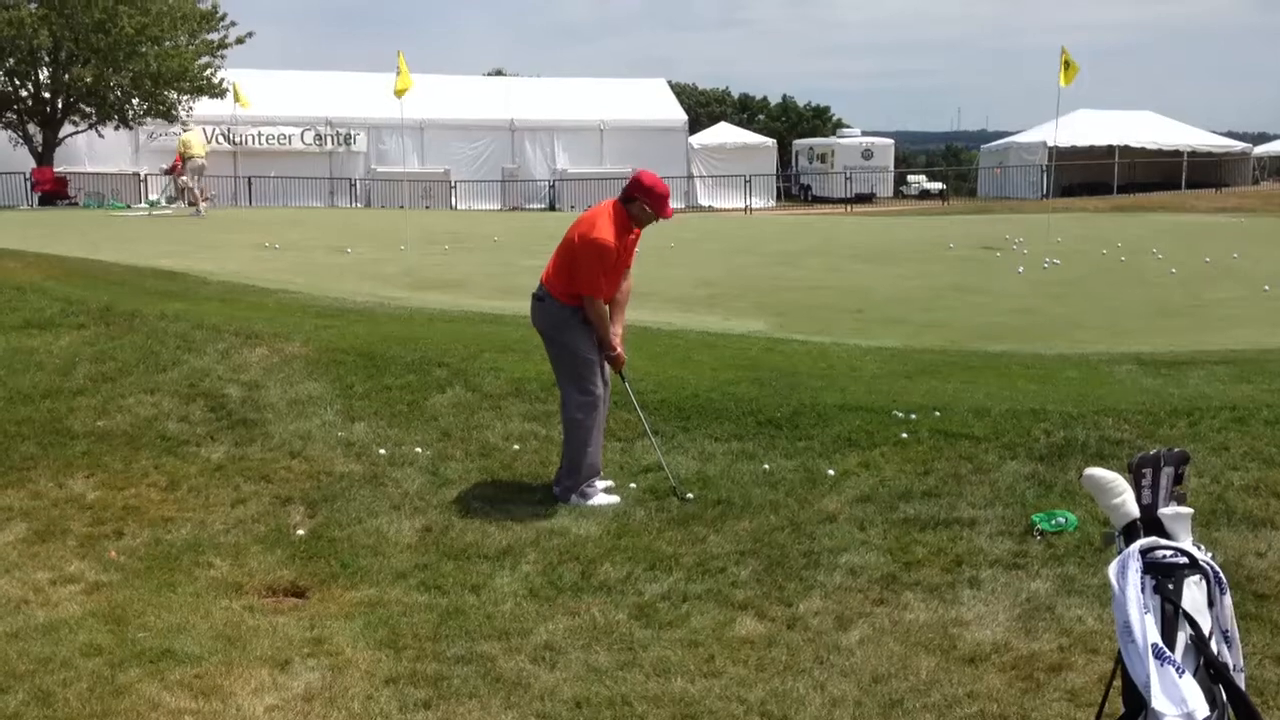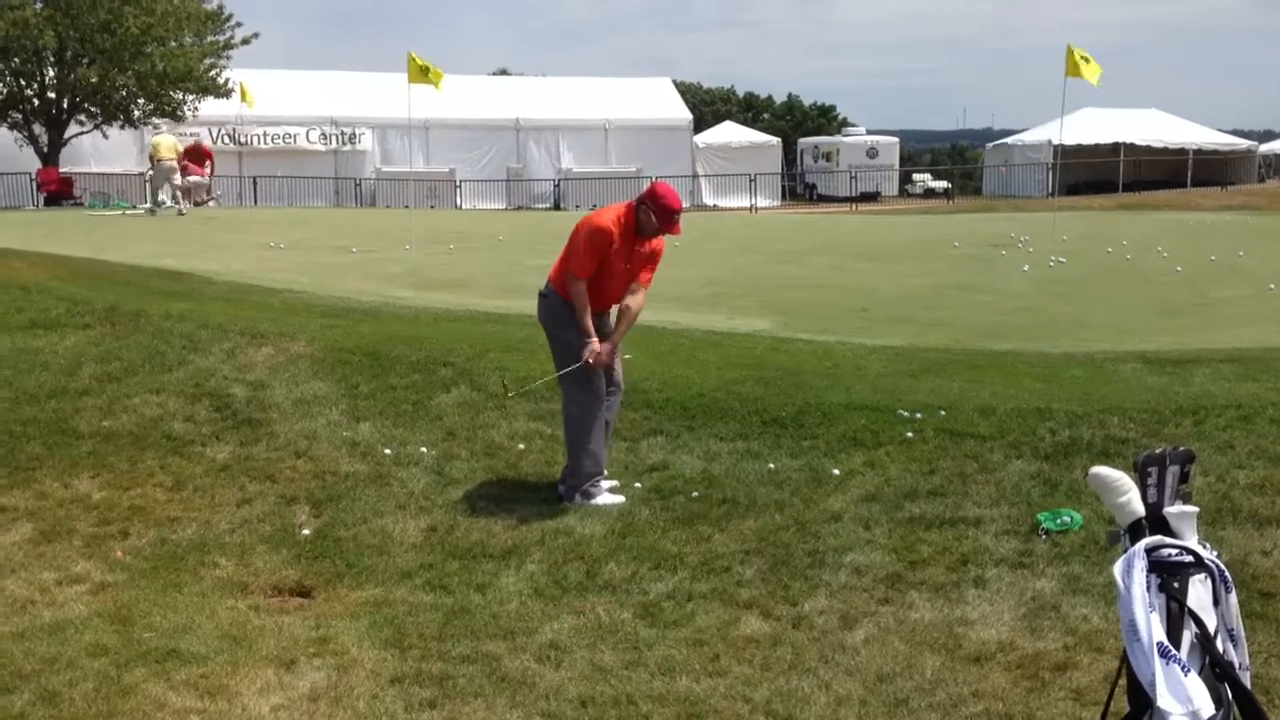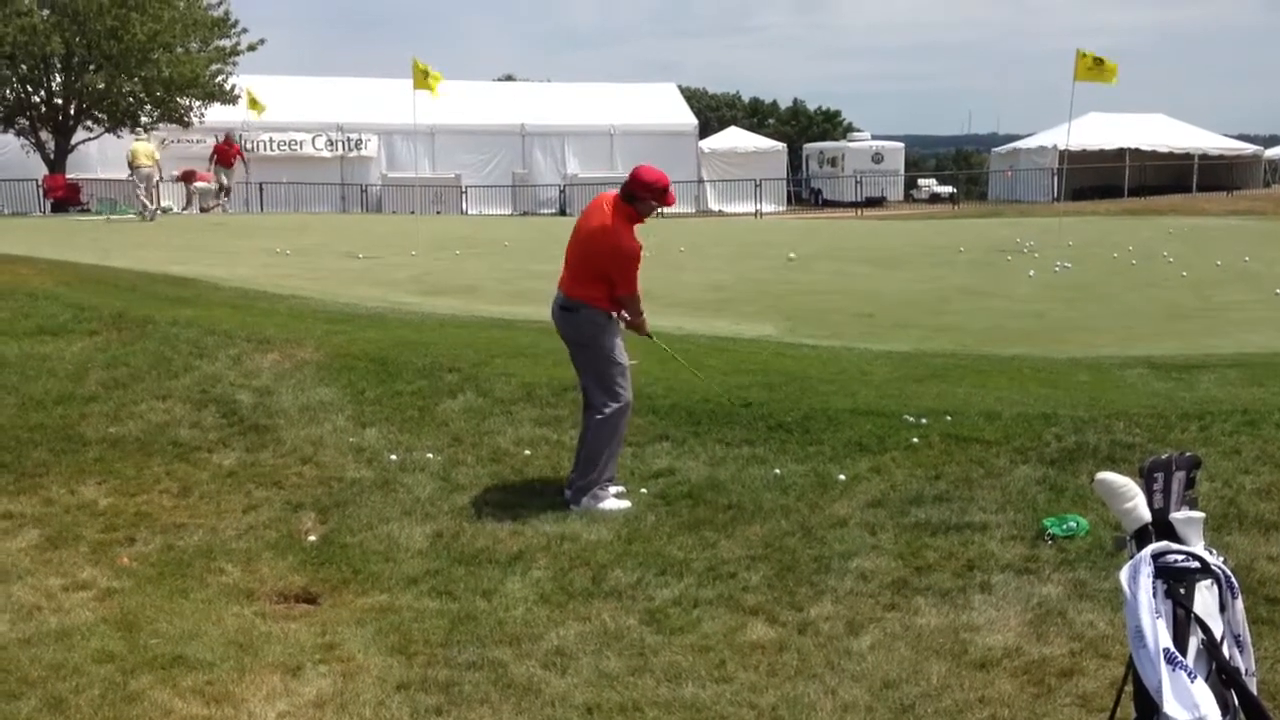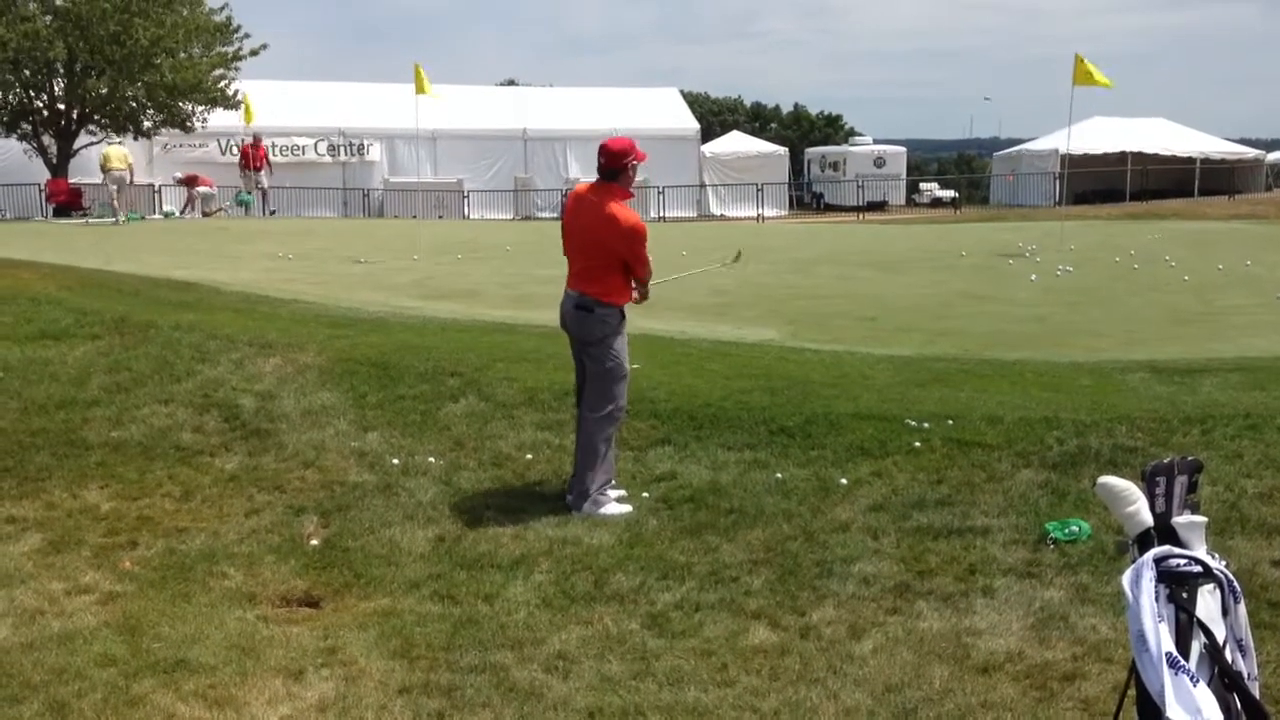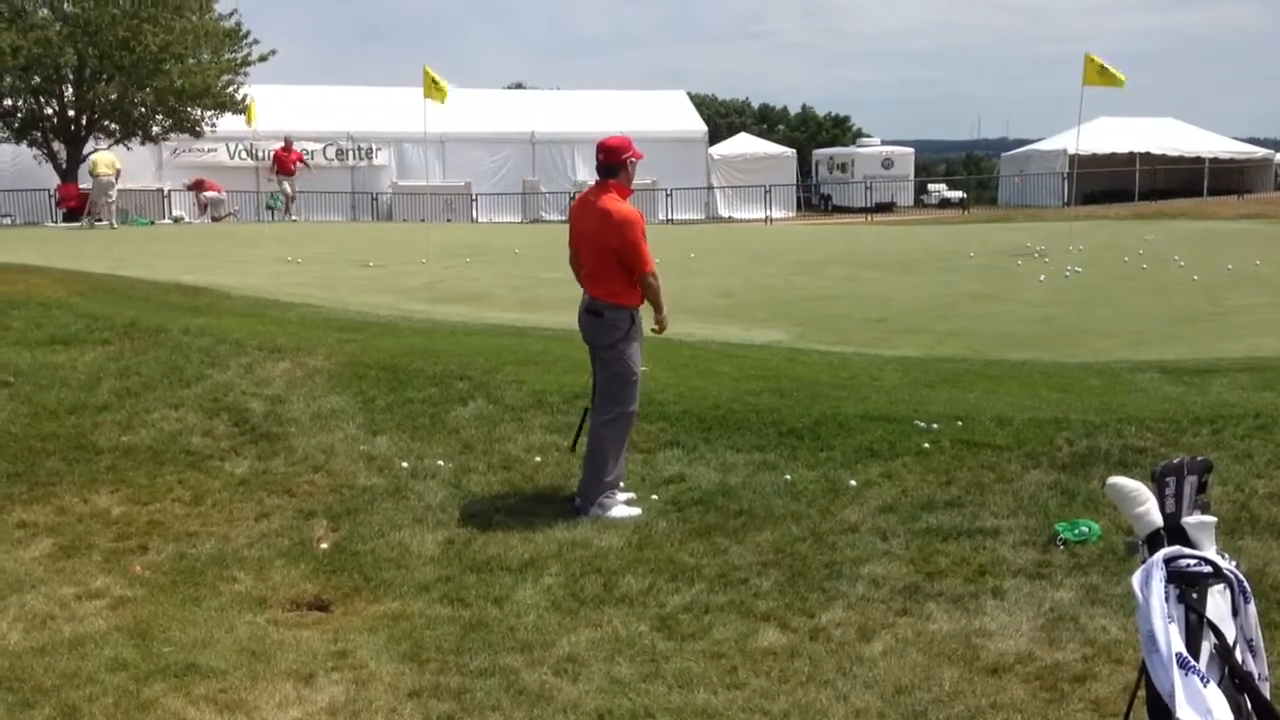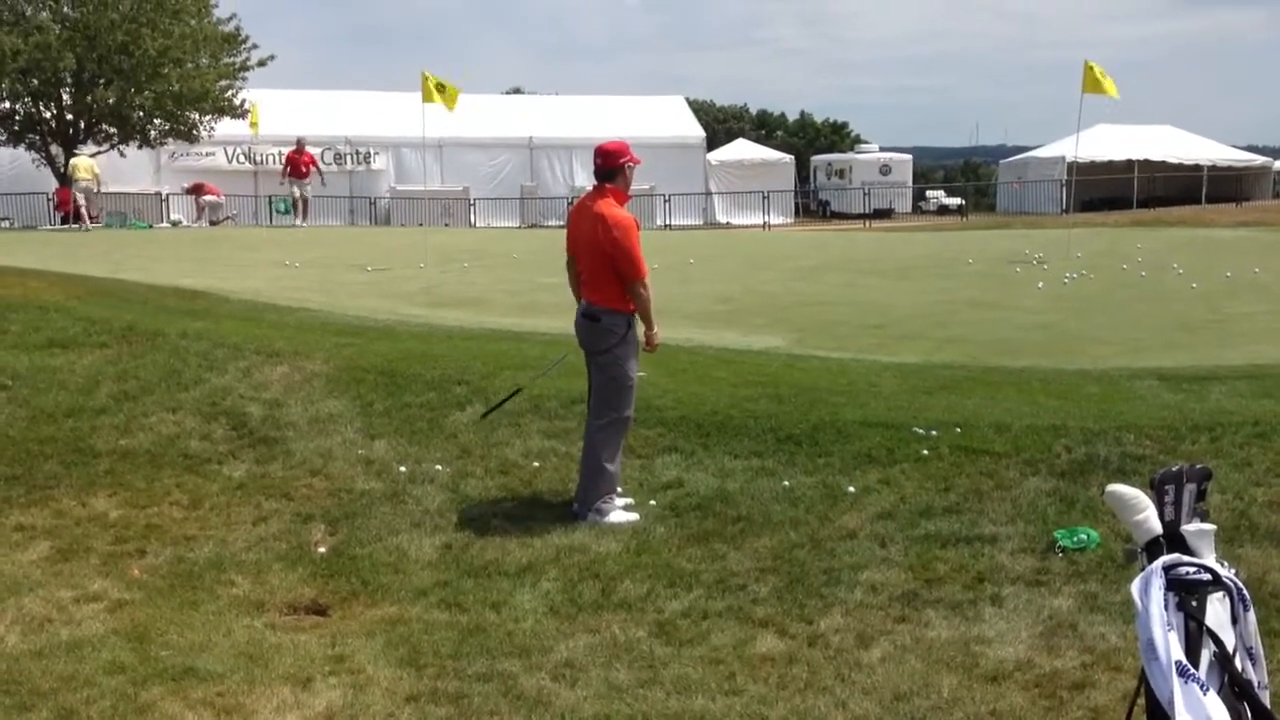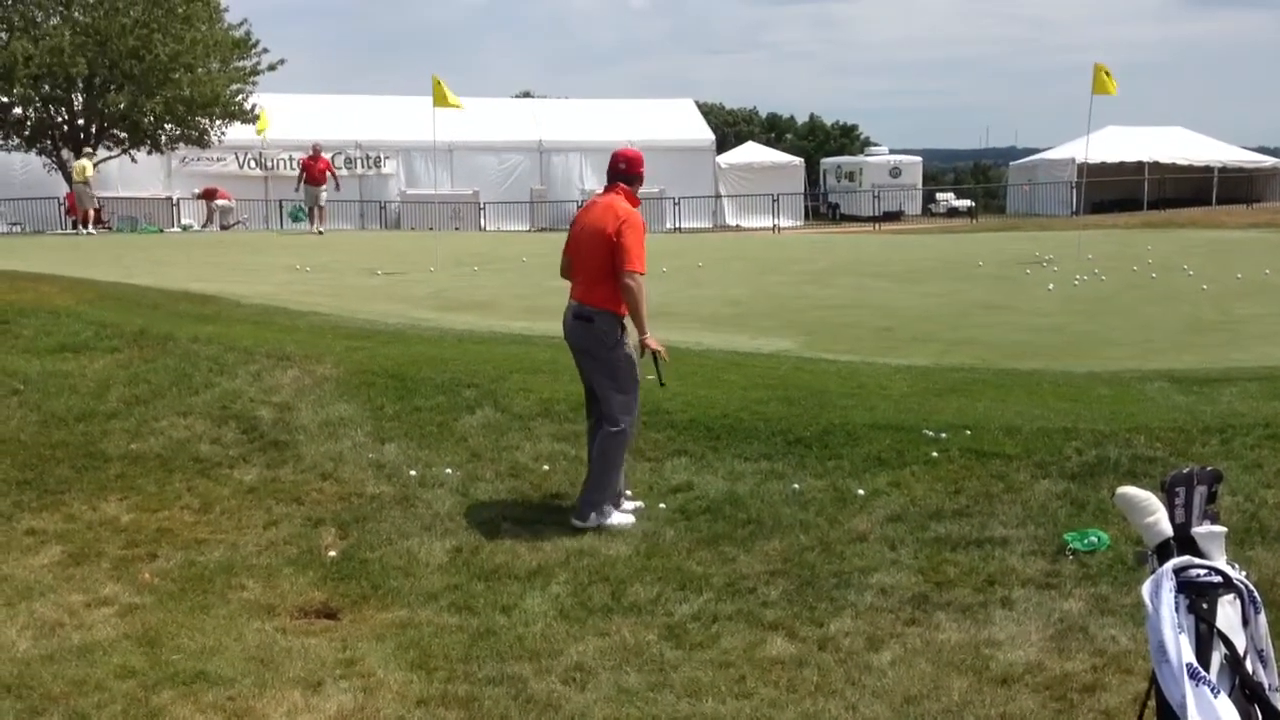
dt=0.7s
person 1, frame 1
left shoulder: (631, 223)
right shoulder: (599, 236)
left elbow: (623, 278)
right elbow: (593, 299)
left wrist: (617, 332)
right wrist: (610, 346)
left hip: (579, 309)
right hip: (560, 311)
left knee: (598, 389)
right knee: (586, 394)
left ankle: (581, 474)
right ankle: (575, 487)
person 1, frame 2
left shoulder: (655, 243)
right shoulder: (602, 226)
left elbow: (636, 294)
right elbow: (576, 282)
left wrist: (611, 344)
right wrist: (590, 338)
left hip: (597, 309)
right hip: (564, 307)
left knee: (610, 388)
right knee: (586, 394)
left ankle: (586, 472)
right ankle: (582, 486)
person 1, frame 3
left shoulder: (604, 200)
right shoulder: (624, 243)
right elbow: (628, 297)
left wrist: (626, 311)
right wrist: (638, 321)
left hip: (570, 306)
right hip: (589, 317)
left knee: (600, 398)
right knee: (615, 402)
left ankle: (585, 478)
right ankle: (587, 491)
person 1, frame 4
left shoulder: (575, 197)
right shoulder: (629, 222)
right elbow: (643, 275)
right wrist: (641, 290)
left hip: (573, 304)
right hip: (602, 316)
left knee: (591, 402)
right knee: (607, 406)
left ankle: (590, 481)
right ankle: (588, 496)
person 1, frame 5
left shoulder: (582, 203)
right shoulder: (624, 214)
right elbow: (646, 275)
right wrist: (660, 312)
left hip: (592, 310)
right hip: (617, 318)
left knee: (607, 404)
right knee: (617, 409)
left ankle: (602, 484)
right ankle: (596, 497)
person 1, frame 6
left shoulder: (580, 209)
right shoulder: (619, 220)
left elbow: (573, 267)
right elbow: (638, 285)
right wrist: (650, 328)
left hip: (589, 316)
right hip: (613, 323)
left knee: (603, 410)
right knee: (612, 414)
left ankle: (600, 490)
right ankle: (594, 504)
person 1, frame 7
left shoulder: (586, 210)
right shoulder: (628, 216)
left elbow: (566, 269)
right elbow: (630, 281)
right wrist: (645, 334)
left hip: (576, 316)
right hip: (602, 323)
left knee: (602, 413)
right knee: (619, 414)
left ankle: (609, 496)
right ankle: (594, 508)
